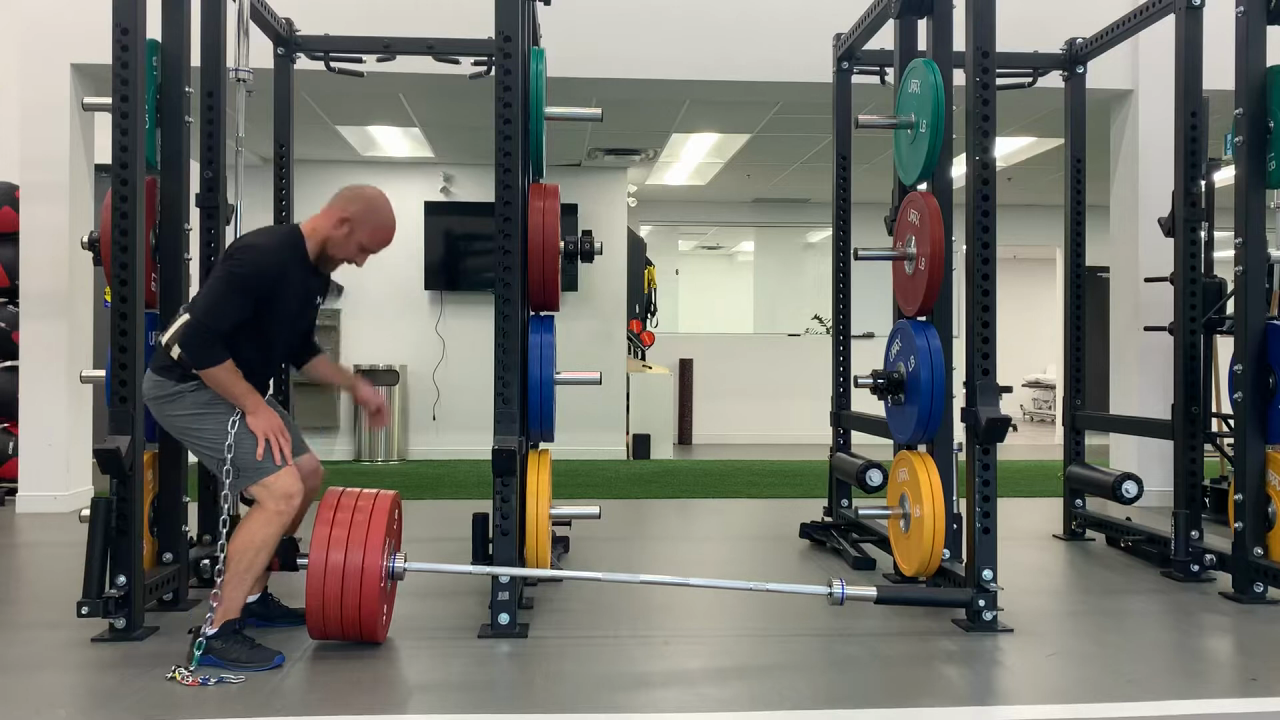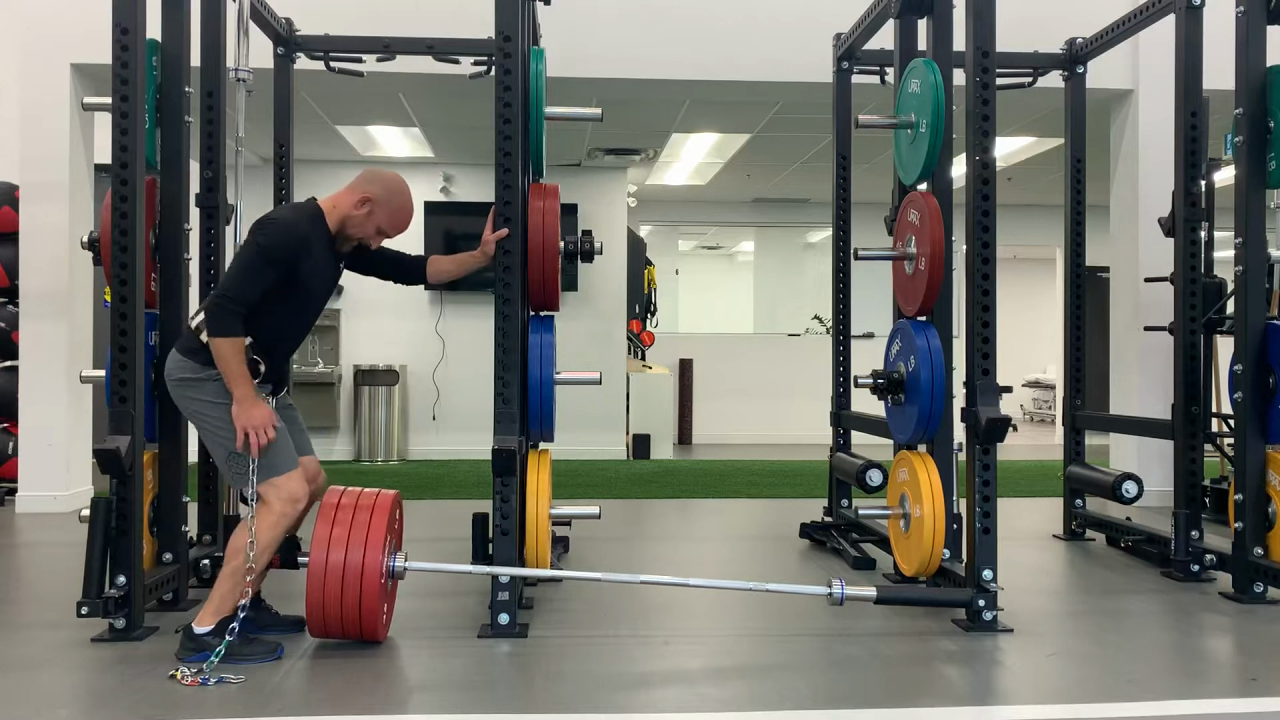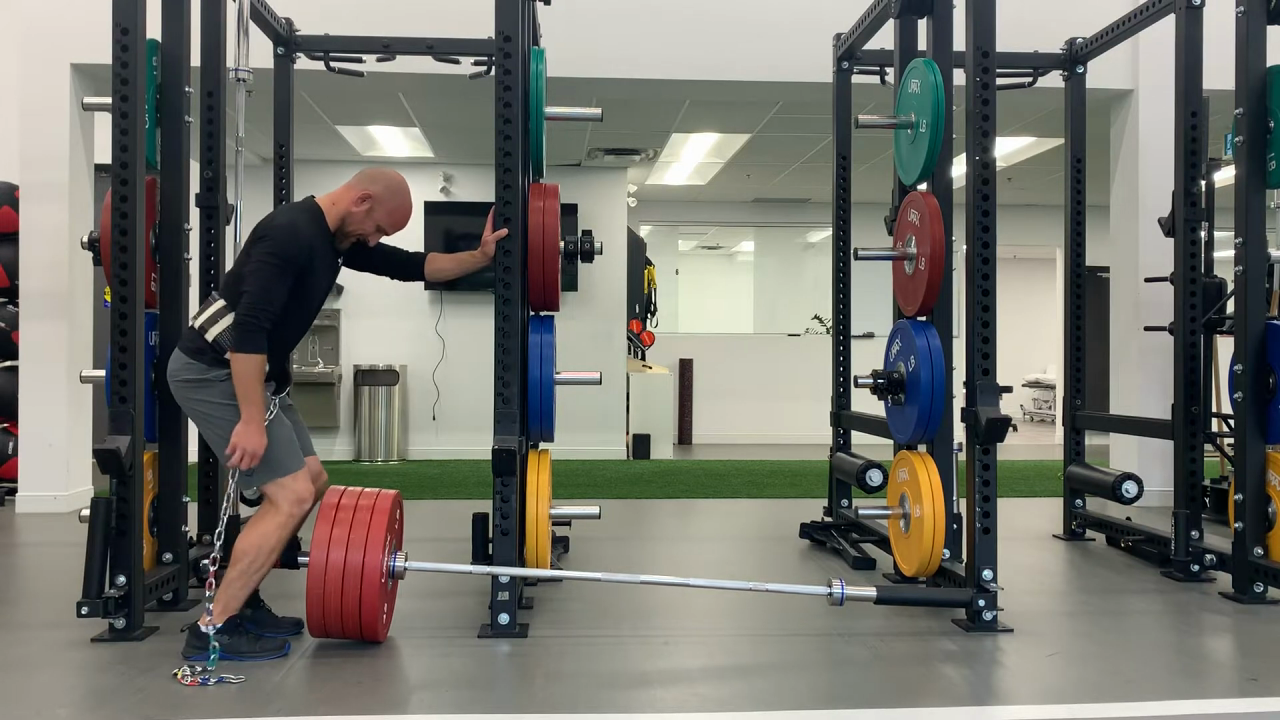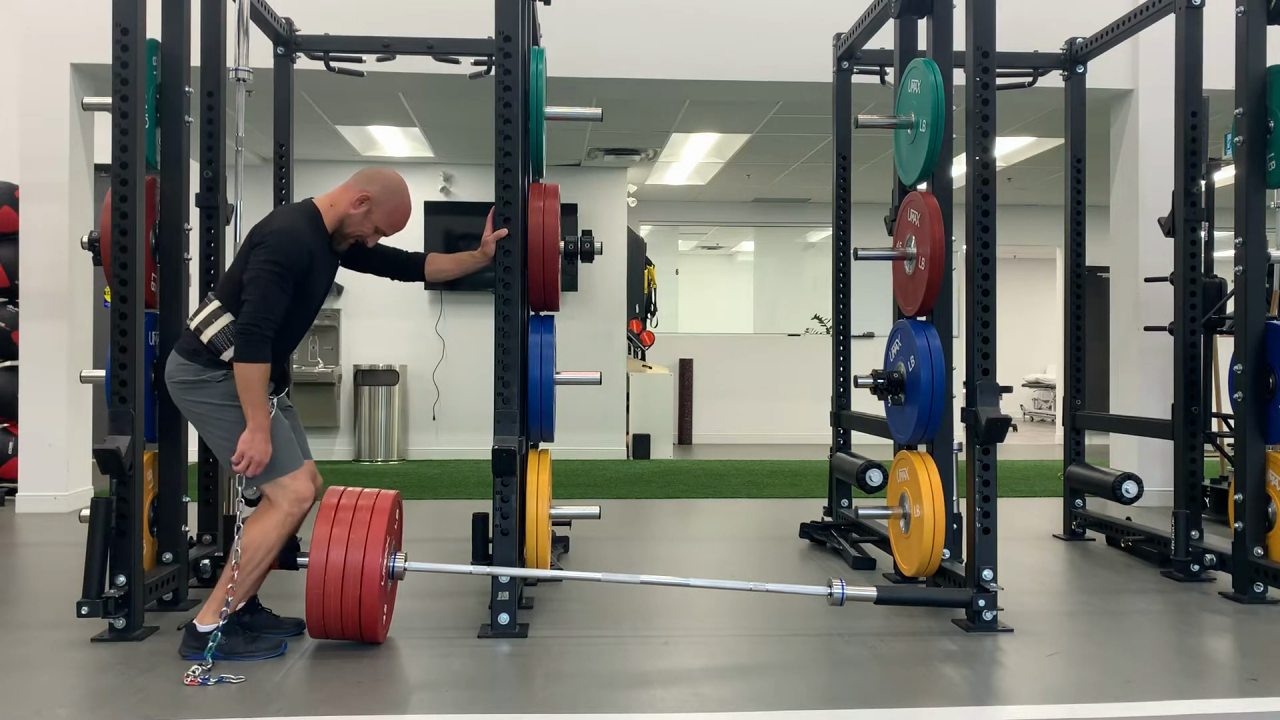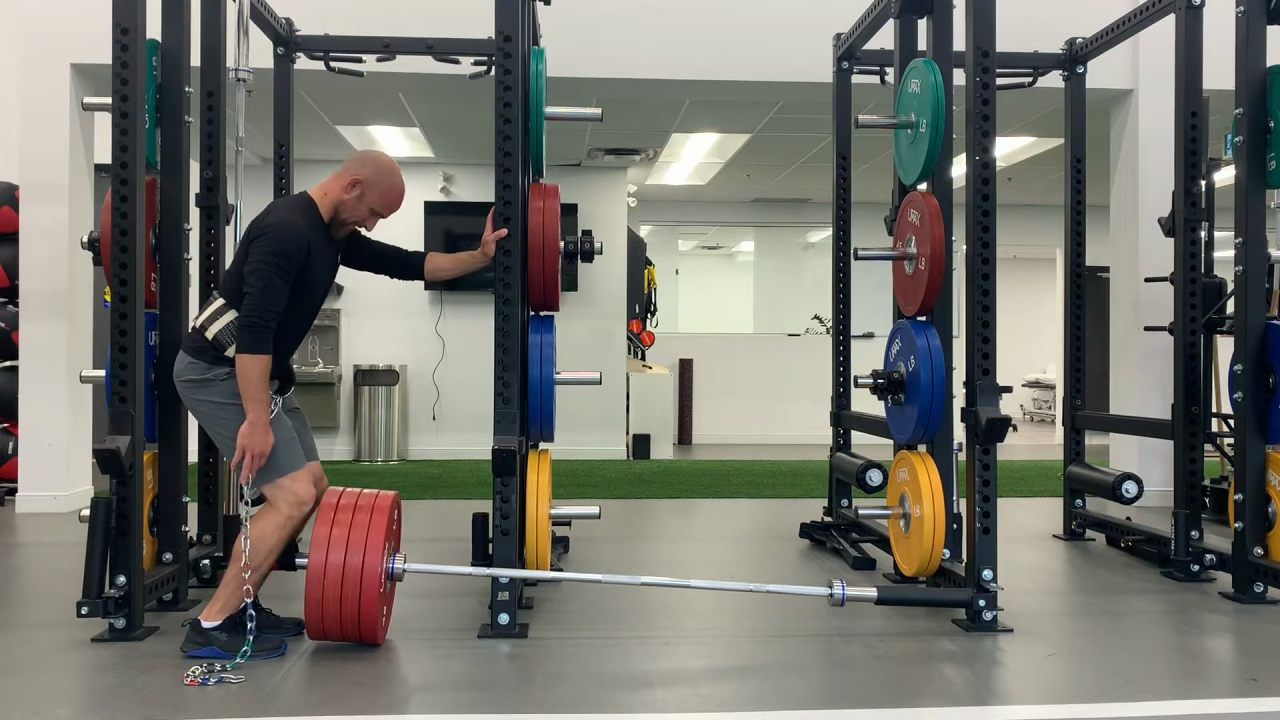
dt=0.7s
person 1, frame 1
left shoulder: (313, 273)
right shoulder: (263, 258)
left elbow: (298, 353)
right elbow: (200, 342)
left wrist: (356, 386)
right wrist: (255, 405)
left hip: (234, 386)
right hip: (186, 384)
left knee: (308, 476)
right knee: (281, 493)
left ankle: (251, 598)
right ankle: (218, 633)
person 1, frame 2
left shoulder: (340, 242)
right shoulder: (287, 230)
left elbow: (412, 270)
right elbow: (222, 310)
left wrist: (481, 256)
right wrist: (244, 399)
left hip: (257, 376)
right hip: (210, 372)
left knee: (310, 483)
right knee: (284, 496)
left ankle: (243, 603)
right ankle: (205, 632)
person 1, frame 3
left shoulder: (336, 238)
right shoulder: (292, 232)
left elbow: (410, 266)
right elbow: (251, 326)
left wrist: (480, 256)
right wrist: (252, 422)
left hip: (247, 371)
right hip: (213, 371)
left knee: (311, 484)
right knee: (292, 495)
left ankle: (242, 603)
right ankle: (212, 629)
person 1, frame 4
left shoulder: (333, 239)
right shoulder: (289, 236)
left elbow: (407, 267)
right elbow: (252, 334)
left wrist: (480, 257)
right wrist: (259, 429)
left hip: (245, 372)
right hip: (211, 372)
left knee: (305, 489)
right knee: (292, 494)
left ankle: (238, 607)
right ankle: (207, 628)
person 1, frame 5
left shoulder: (331, 236)
right shoulder: (286, 228)
left elbow: (404, 264)
right elbow: (253, 328)
left wrist: (478, 257)
right wrist: (256, 421)
left hip: (256, 373)
right hip: (219, 370)
left knee: (311, 489)
right knee: (292, 496)
left ankle: (239, 607)
right ankle: (211, 626)
